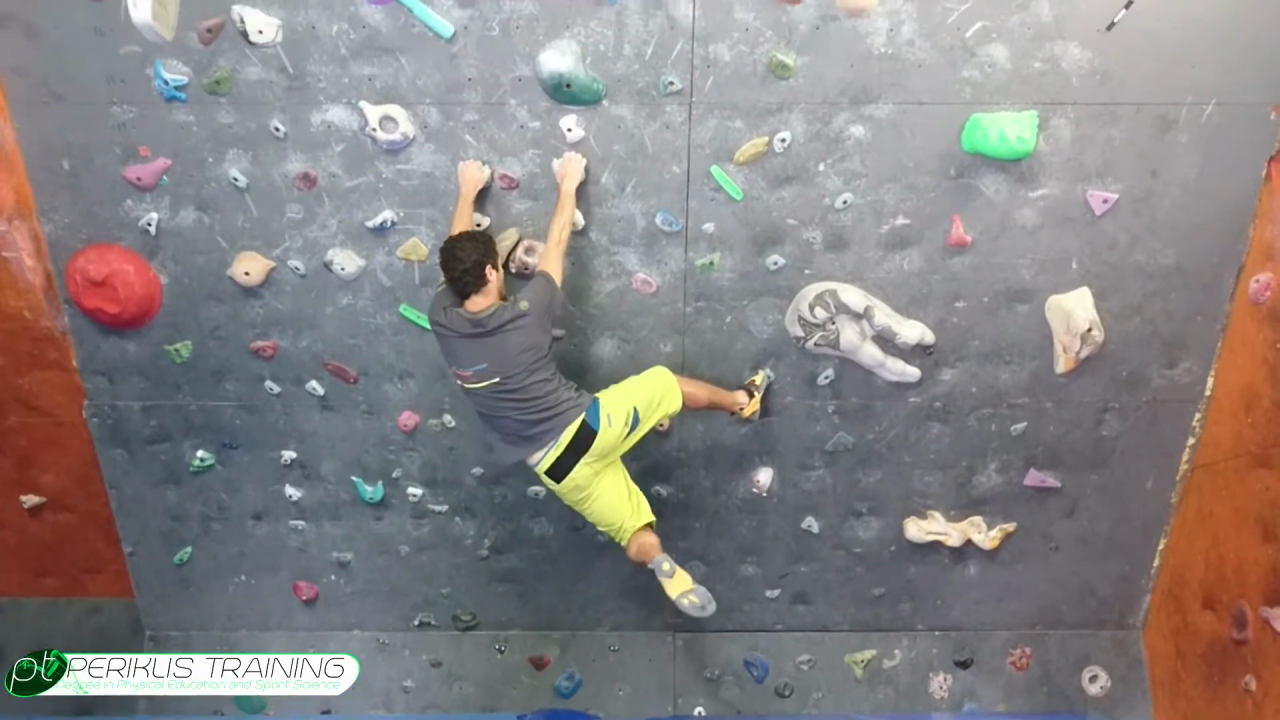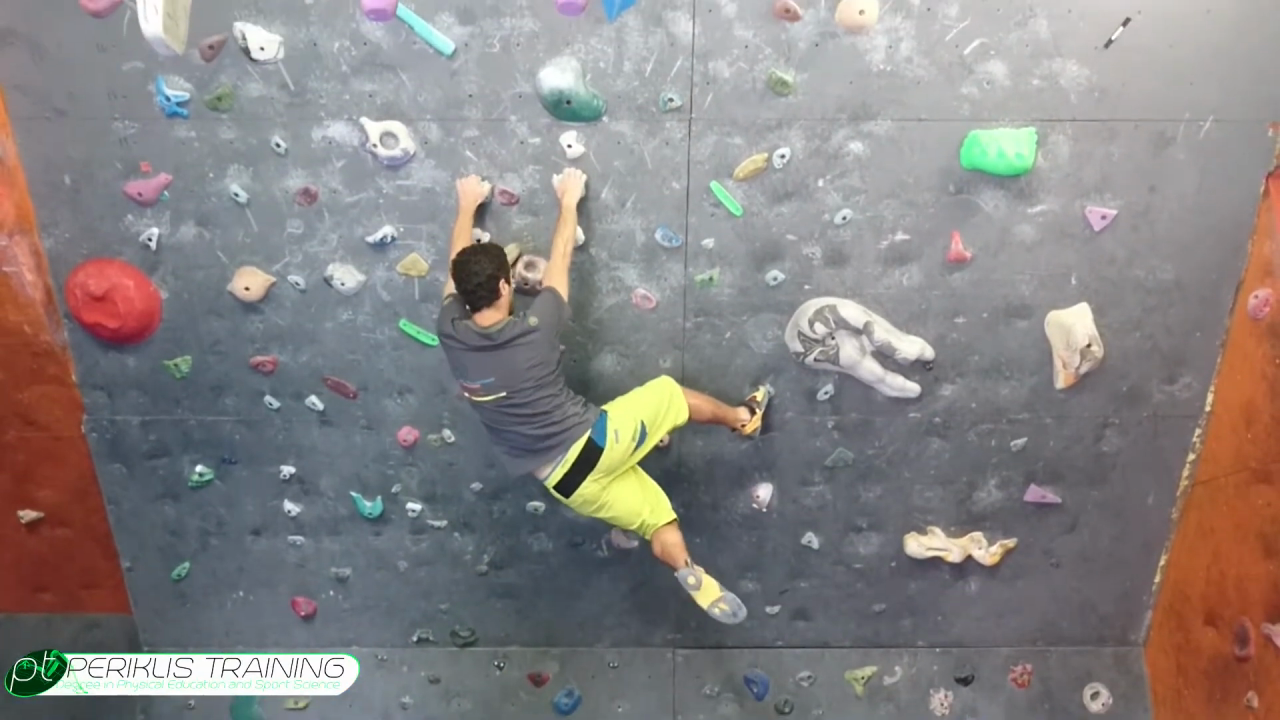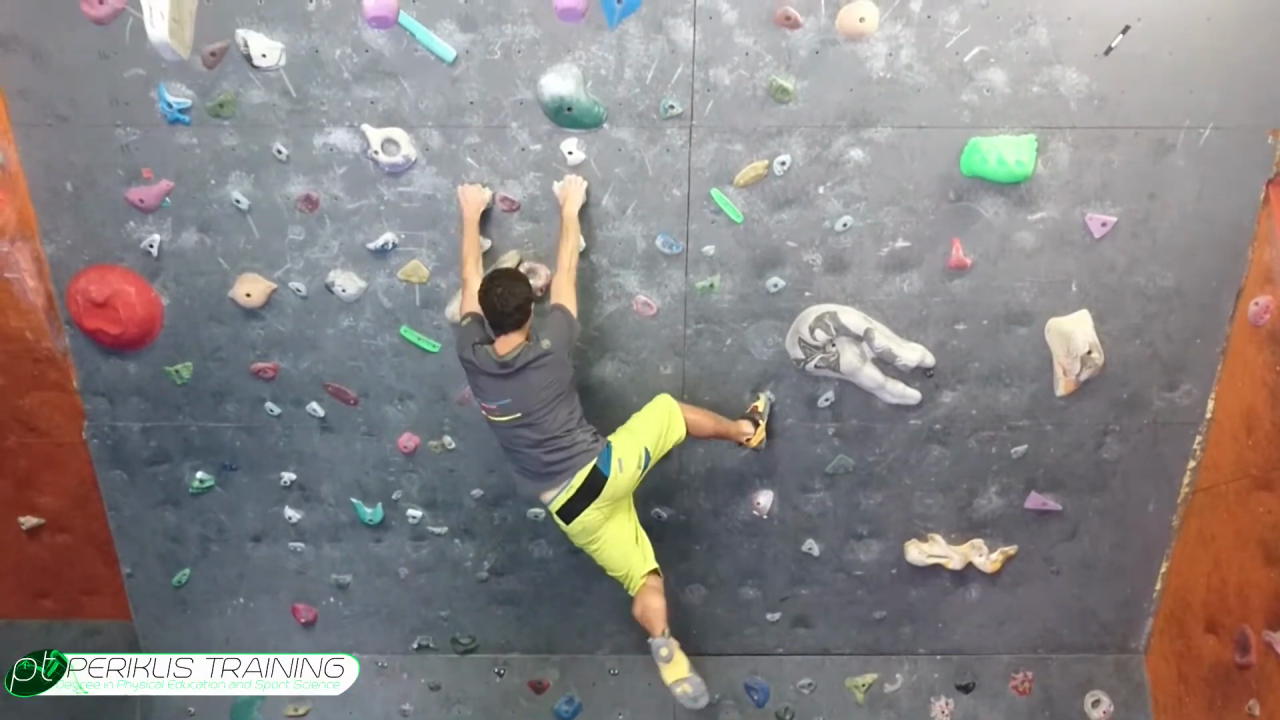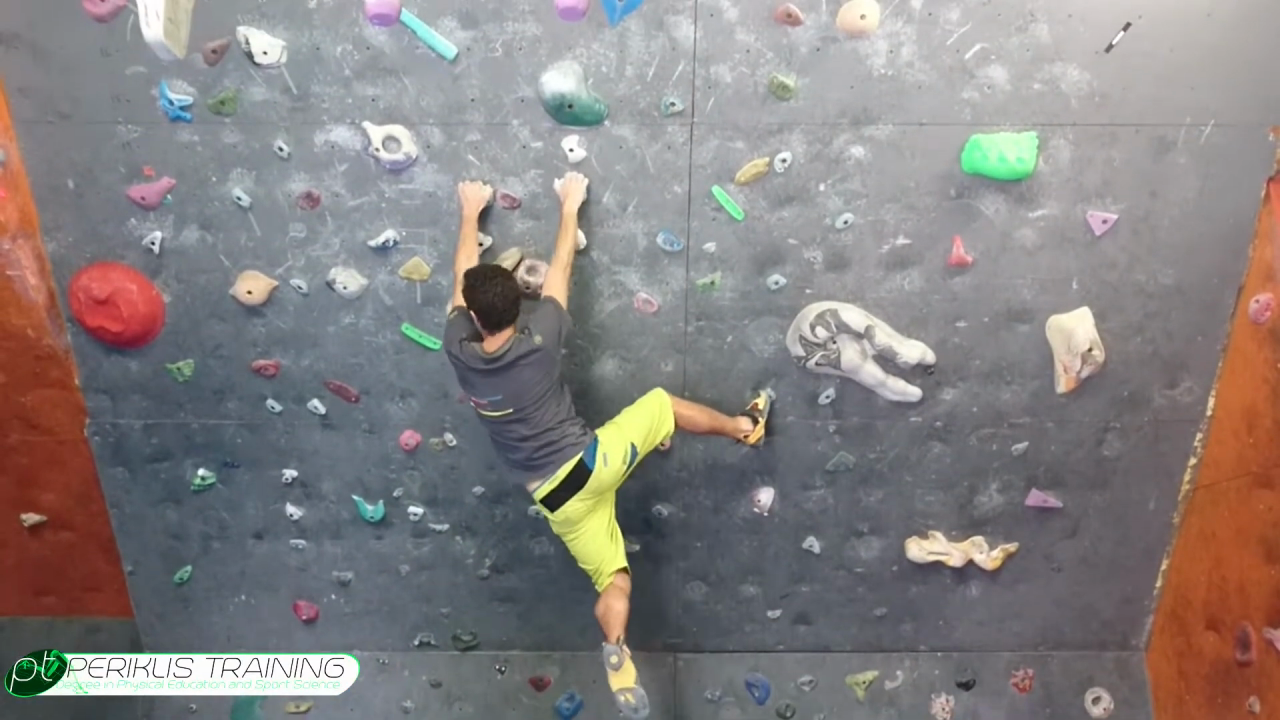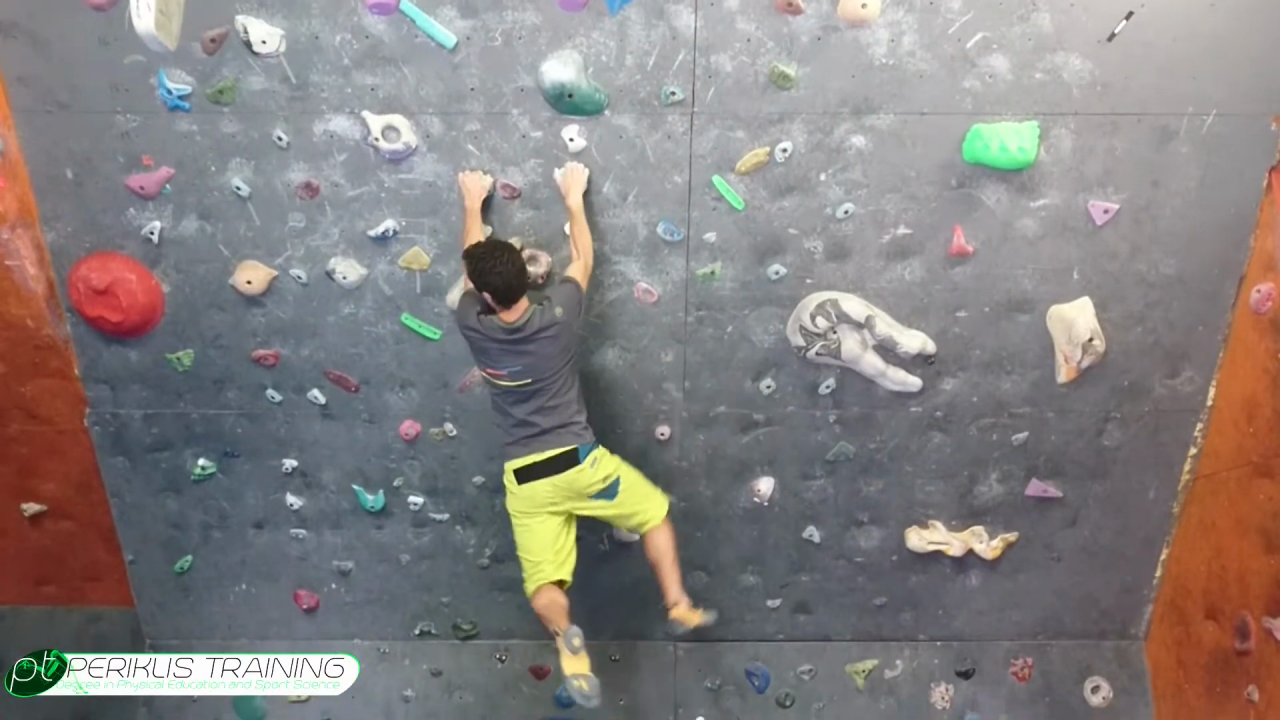
dt=0.4s
person 1, frame 1
left shoulder: (442, 321)
right shoulder: (526, 313)
left elbow: (456, 257)
right elbow: (556, 244)
left wrist: (467, 192)
right wrist: (568, 184)
left hip: (557, 468)
right hip: (589, 426)
left knee: (636, 530)
right knee: (664, 383)
left ankle: (660, 560)
right ankle: (741, 400)
person 1, frame 2
left shoulder: (451, 334)
right shoulder: (535, 328)
left elbow: (459, 265)
right elbow: (559, 259)
left wrist: (467, 205)
right wrist: (569, 200)
left hip: (568, 482)
right hip: (597, 441)
left knee: (659, 524)
right knee: (669, 392)
left ankle: (687, 572)
right ankle: (741, 415)
person 1, frame 3
left shoulder: (471, 356)
right shoulder: (549, 349)
left elbow: (470, 280)
right elbow: (564, 276)
left wrist: (471, 215)
right wrist: (570, 208)
left hip: (571, 506)
right hip: (605, 468)
left knee: (644, 581)
right knee: (669, 408)
left ankle: (666, 651)
right ankle: (745, 428)
person 1, frame 4
left shoulder: (459, 351)
right shoulder: (538, 343)
left elbow: (463, 275)
right elbow: (561, 268)
left wrist: (470, 212)
right wrist: (570, 206)
left hip: (556, 496)
right hip: (594, 461)
left knee: (612, 580)
right knee: (664, 404)
left ankle: (617, 656)
right ankle: (744, 426)
person 1, frame 5
left shoulder: (472, 326)
right shoulder: (558, 317)
left elbow: (475, 264)
right elbow: (584, 259)
left wrist: (472, 202)
right wrist: (574, 198)
left hip: (523, 479)
right hip: (578, 464)
left knee: (543, 588)
right knee: (653, 511)
left ankle: (566, 641)
right ankle: (679, 605)
